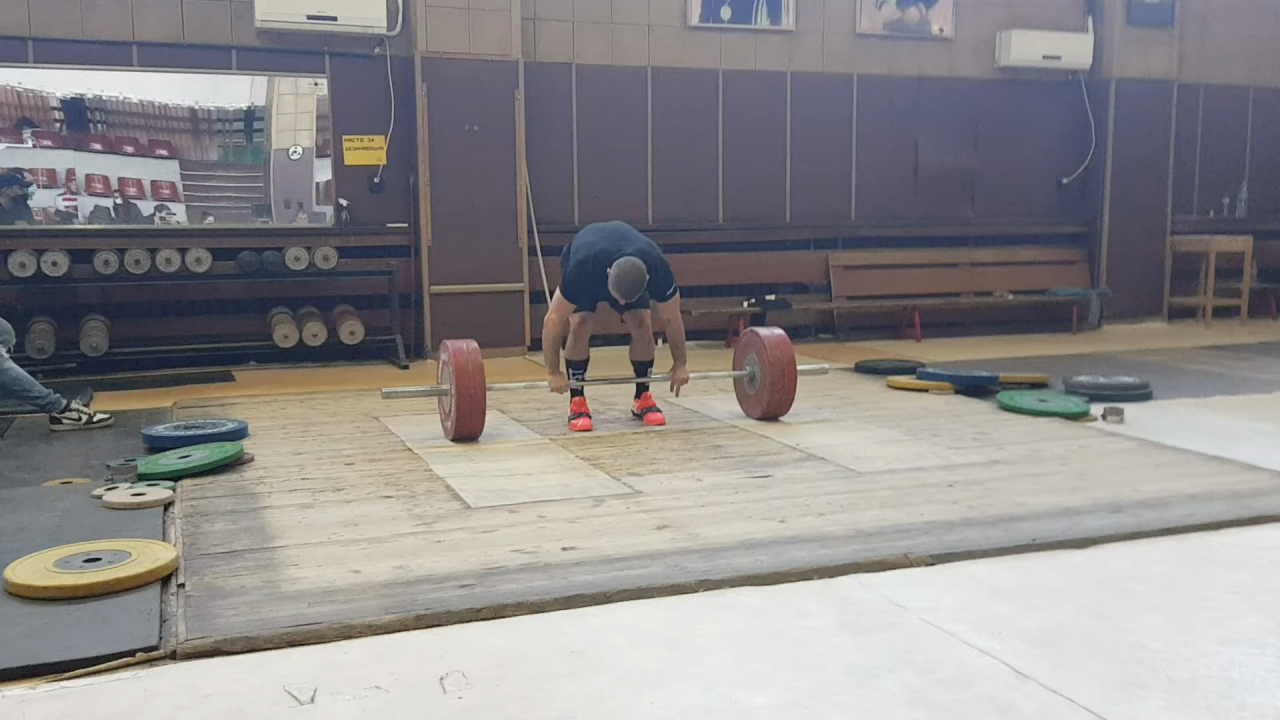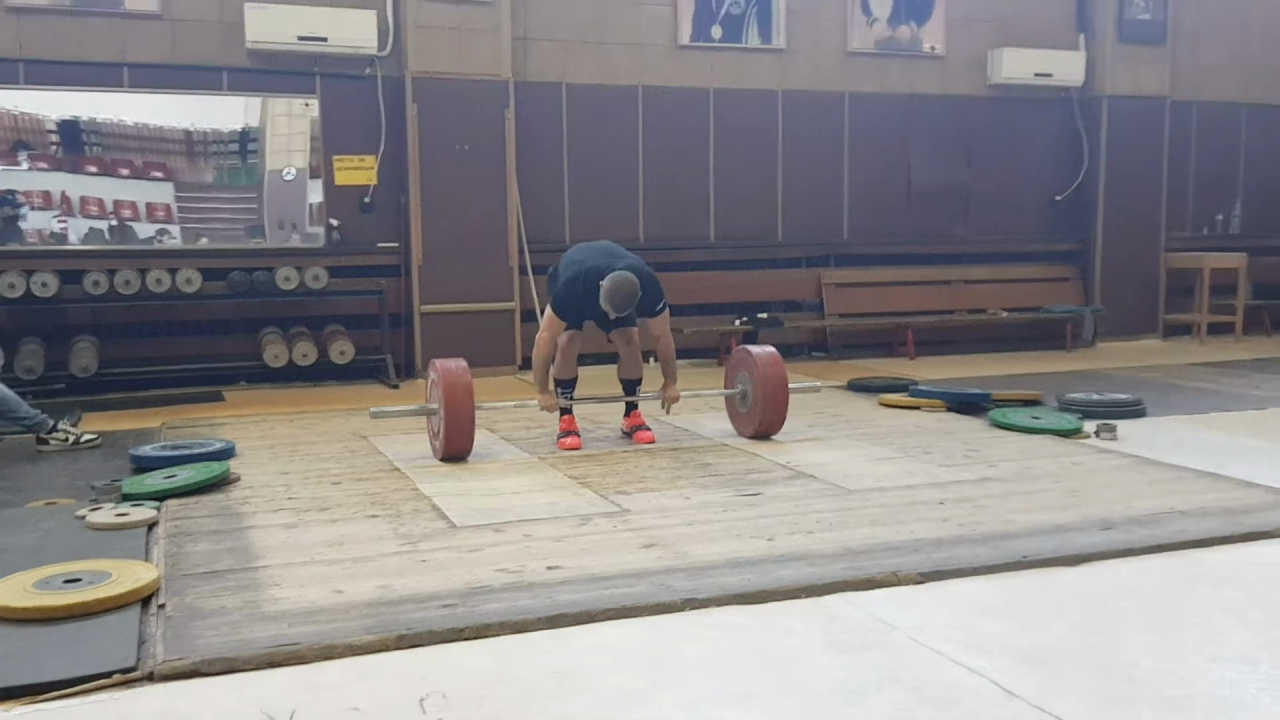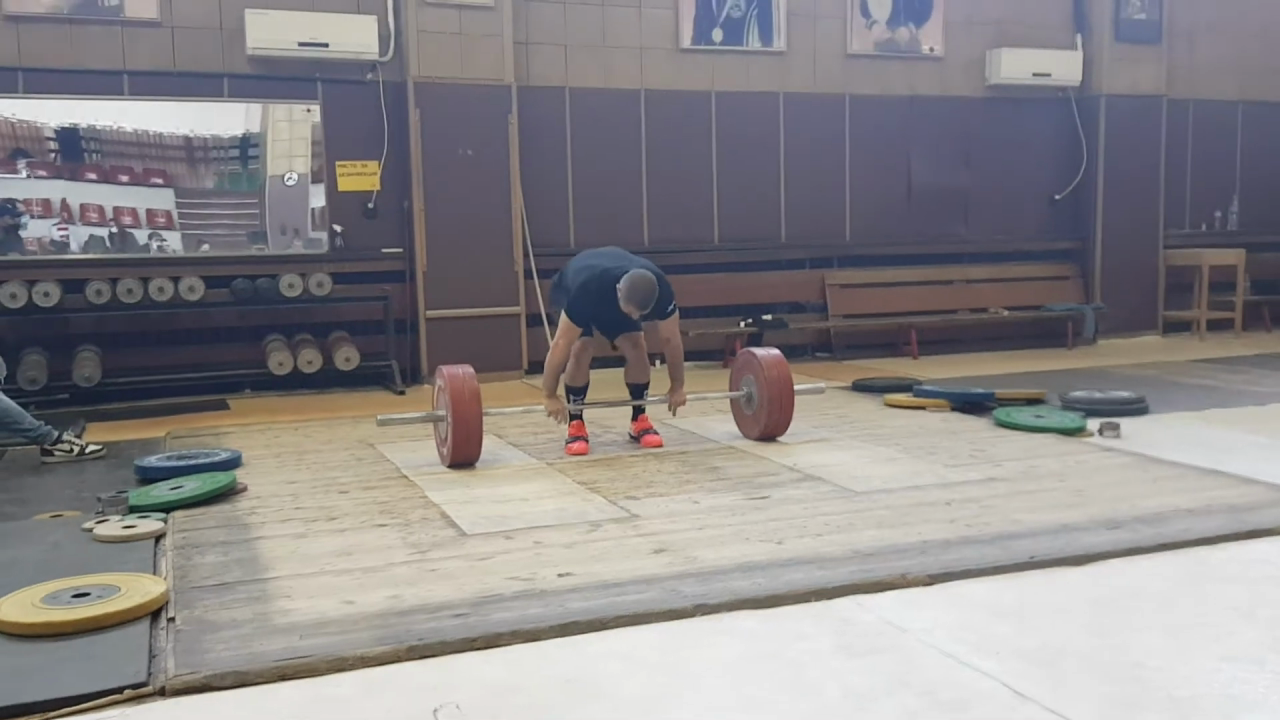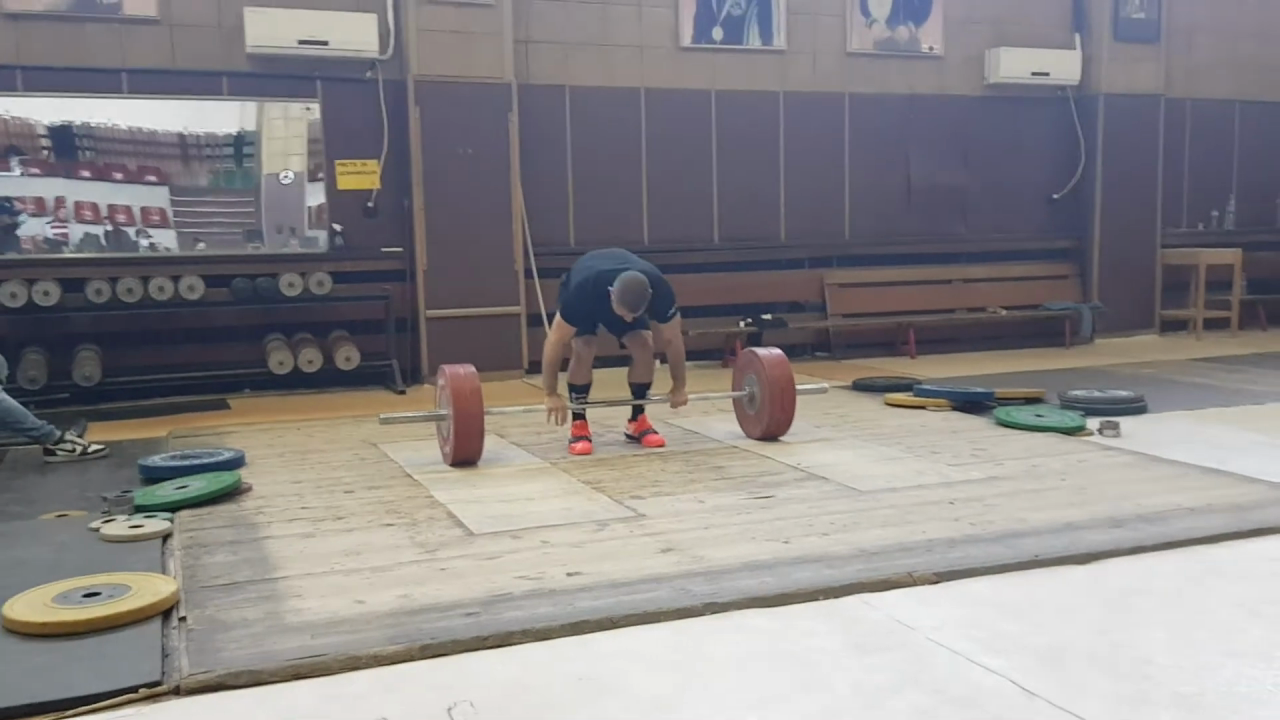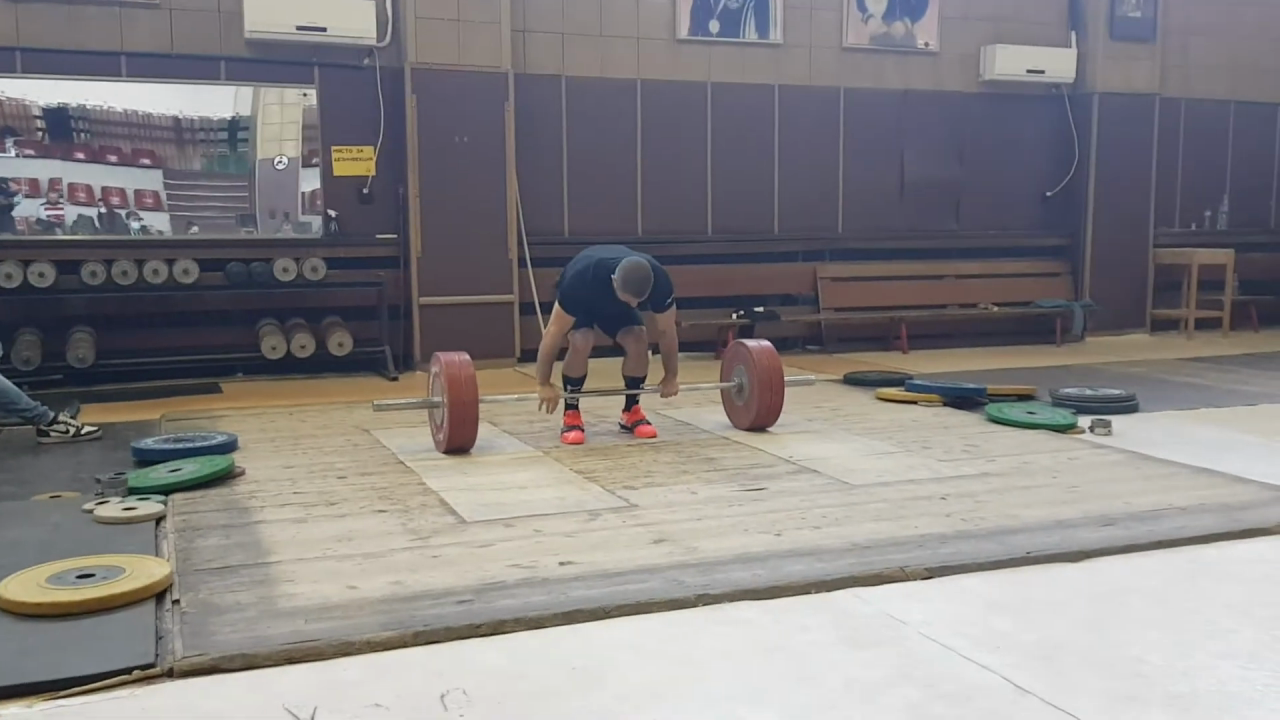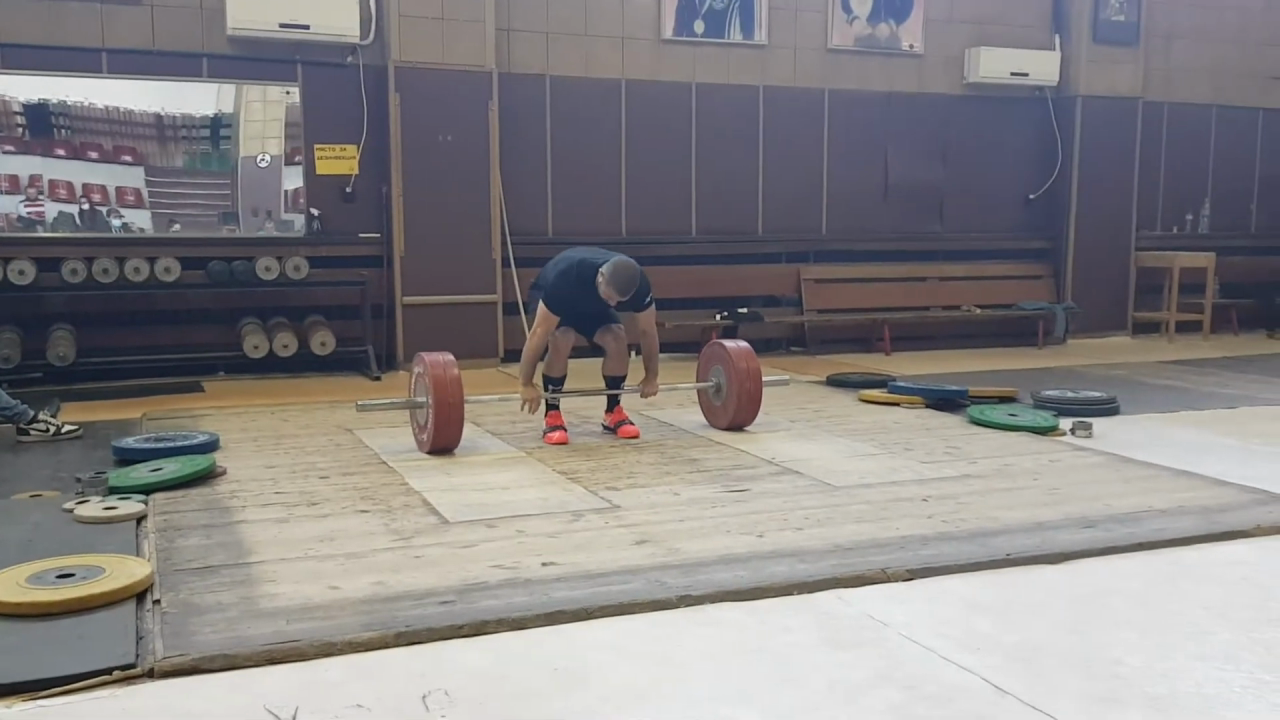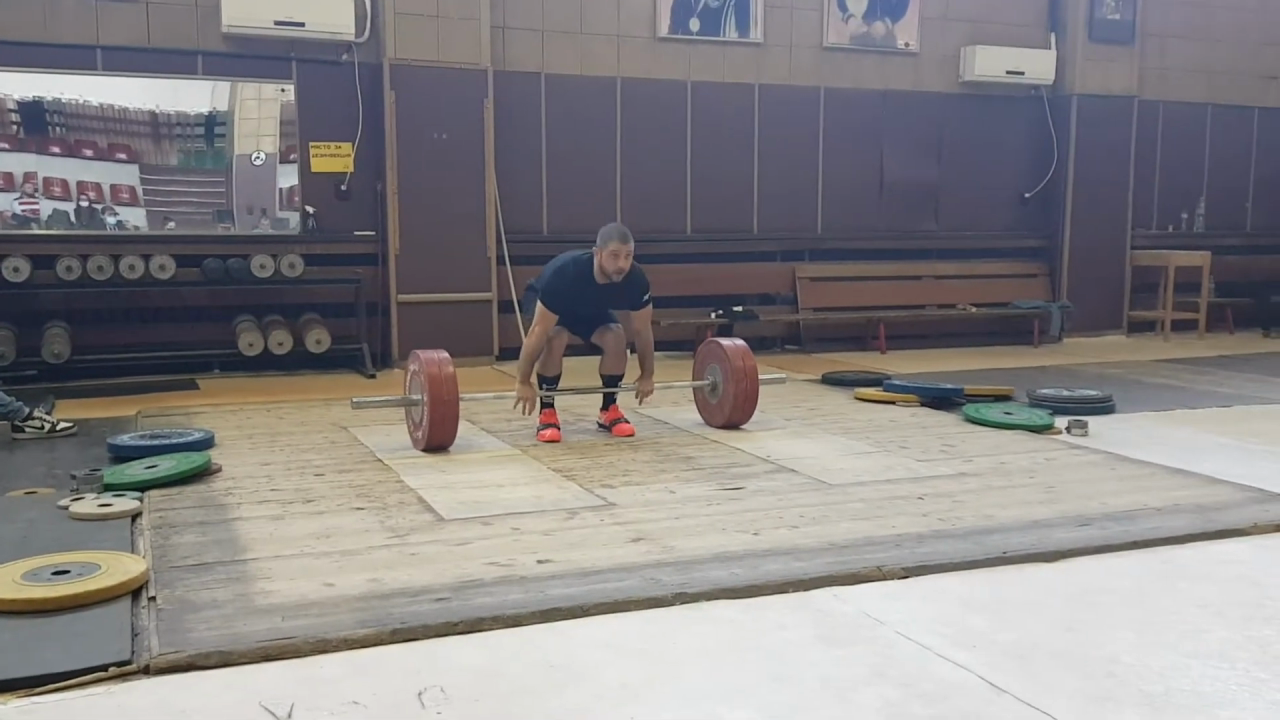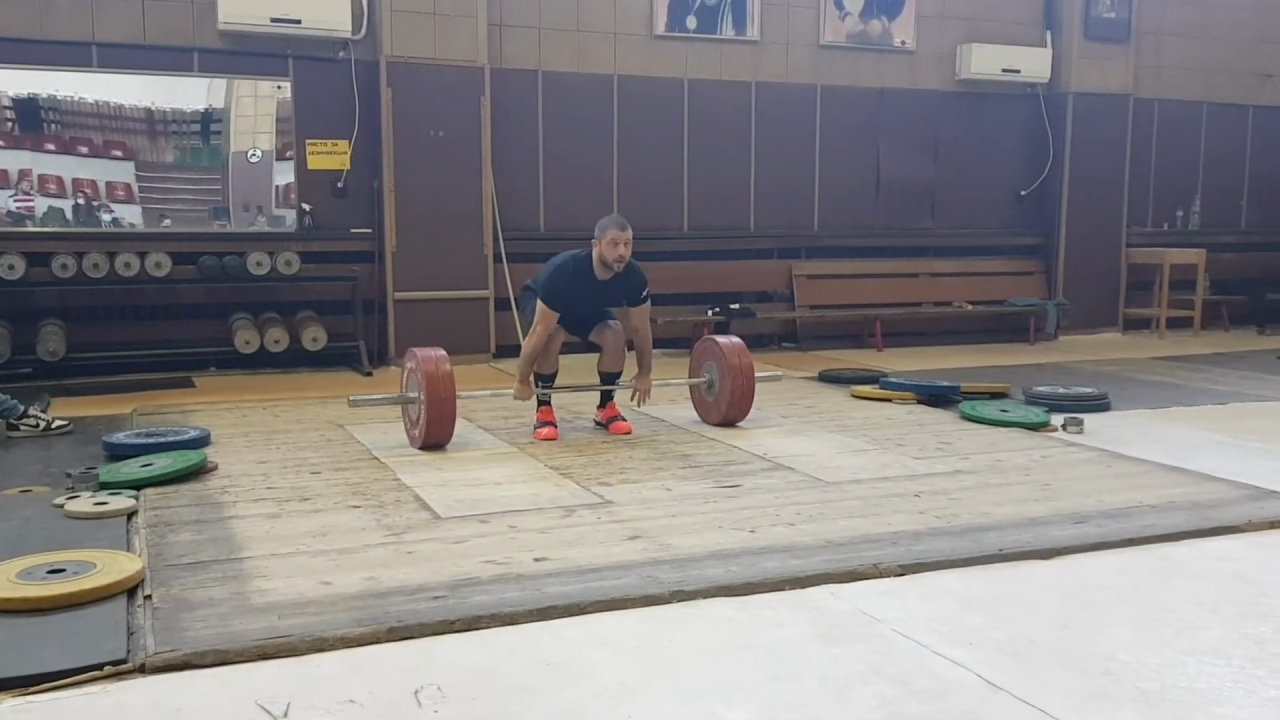
dt=0.5s
person 1, frame 1
left shoulder: (658, 271)
right shoulder: (581, 270)
left elbow: (671, 318)
right elbow: (554, 319)
left wrist: (680, 365)
right wrist: (553, 372)
right hip: (584, 262)
left knee: (643, 325)
right knee: (580, 325)
left ankle: (643, 399)
right ankle: (577, 402)
person 1, frame 2
left shoulder: (648, 286)
right shoulder: (571, 286)
left elbow: (661, 335)
right elbow: (545, 337)
left wrist: (670, 383)
right wrist: (542, 391)
left hip: (617, 292)
left knee: (630, 343)
right knee: (567, 344)
left ankle: (632, 416)
right ankle: (566, 421)
person 1, frame 3
left shoulder: (661, 290)
right shoulder: (586, 289)
left elbow: (670, 339)
right elbow: (561, 343)
left wrist: (677, 387)
right wrist: (550, 396)
left hip: (613, 302)
right hip: (569, 291)
left knee: (637, 348)
right knee: (581, 350)
left ankle: (639, 421)
right ankle: (575, 425)
person 1, frame 4
left shoulder: (659, 290)
right shoulder: (582, 291)
left elbow: (672, 340)
right elbow: (555, 340)
left wrist: (679, 387)
right wrist: (551, 394)
left hip: (622, 299)
right hip: (584, 298)
left knee: (644, 347)
right knee: (583, 350)
left ankle: (637, 421)
right ankle: (579, 426)
person 1, frame 5
left shoulder: (659, 281)
right shoulder: (582, 279)
left elbow: (666, 331)
right elbow: (554, 331)
left wrist: (671, 377)
right wrist: (544, 384)
left hip: (615, 306)
right hip: (580, 302)
left knee: (639, 341)
right knee: (581, 342)
left ankle: (632, 412)
right ankle: (571, 416)
person 1, frame 6
left shoulder: (638, 284)
right shoulder: (566, 278)
left elbow: (647, 331)
right elbow: (539, 332)
left wrist: (651, 377)
right wrist: (526, 384)
left hip: (593, 306)
right hip: (547, 296)
left knee: (617, 339)
right knee: (561, 340)
left ankle: (614, 412)
right ankle: (552, 416)
person 1, frame 7
left shoulder: (636, 280)
right shoulder: (564, 274)
left elbow: (642, 330)
right elbow: (538, 332)
left wrist: (647, 376)
right wrist: (523, 382)
left hip: (591, 308)
right hip: (543, 300)
left knee: (616, 338)
right knee: (556, 338)
left ankle: (609, 411)
right ankle: (547, 414)
person 1, frame 8
left shoulder: (634, 277)
right shoulder: (564, 271)
left elbow: (640, 328)
right elbow: (539, 332)
left wrist: (644, 373)
right wrist: (522, 380)
left hip: (589, 308)
right hip: (538, 300)
left knee: (615, 336)
right knee: (552, 336)
left ankle: (606, 408)
right ankle: (544, 412)
